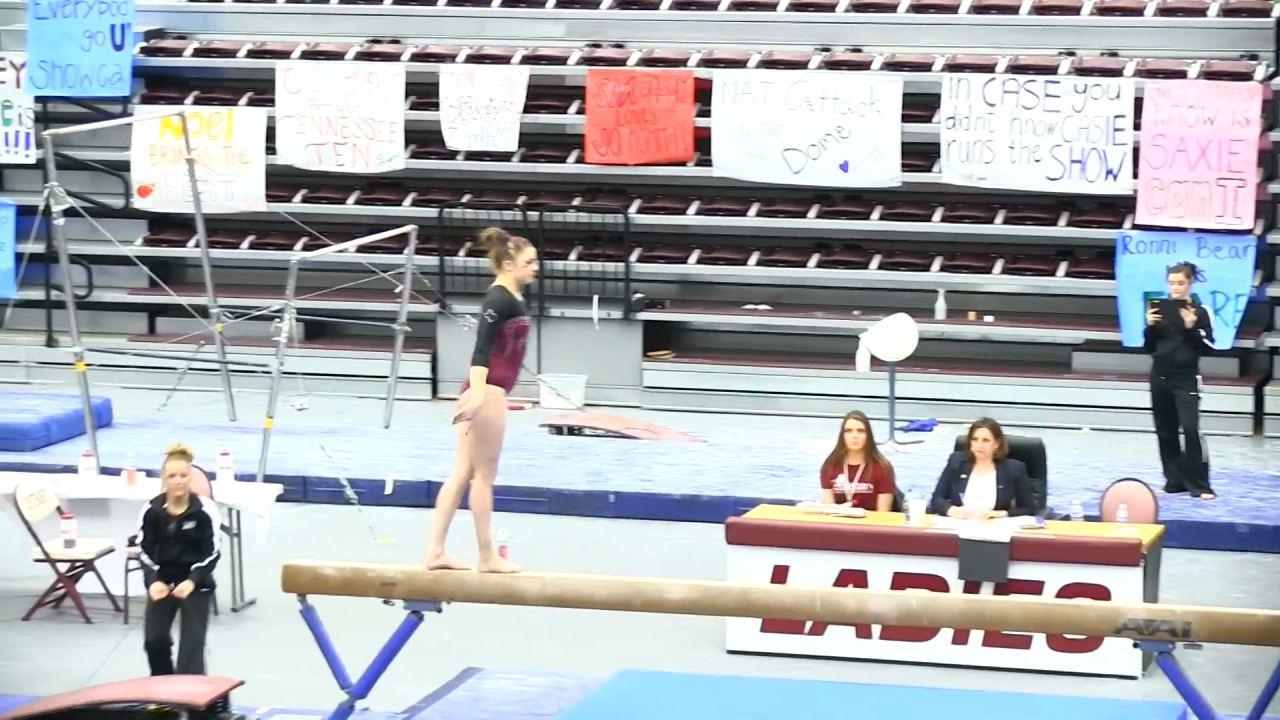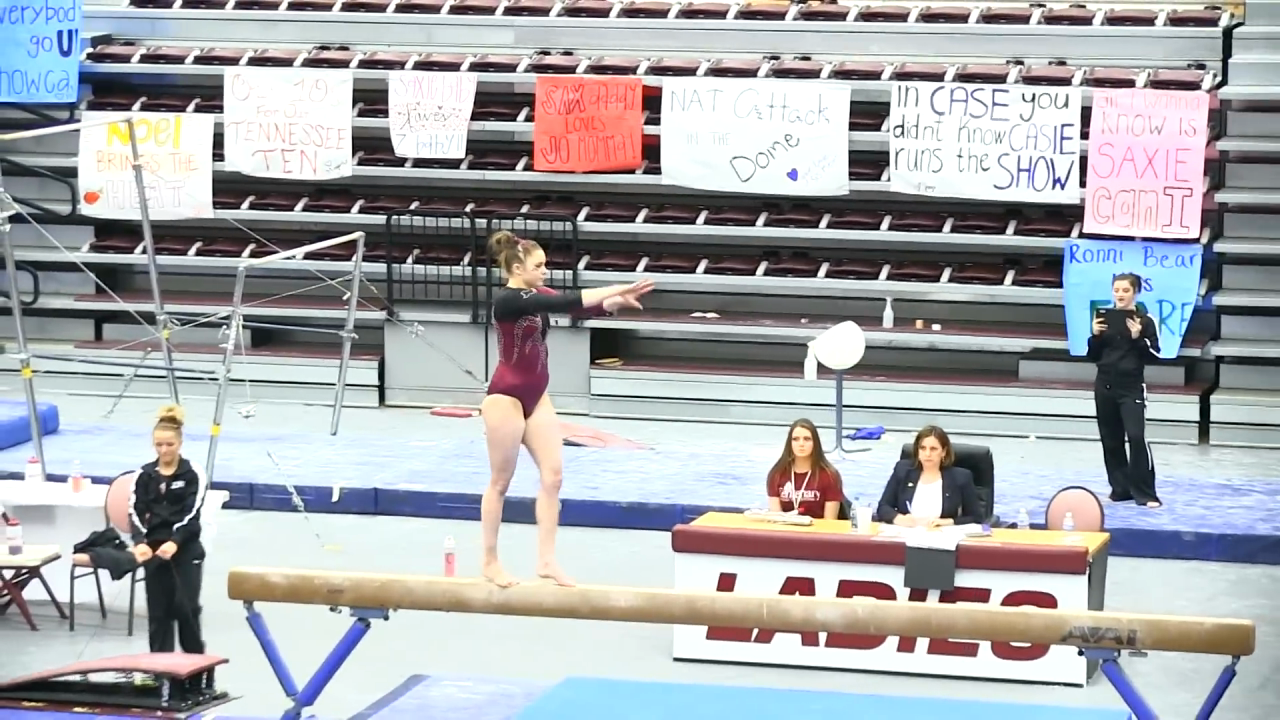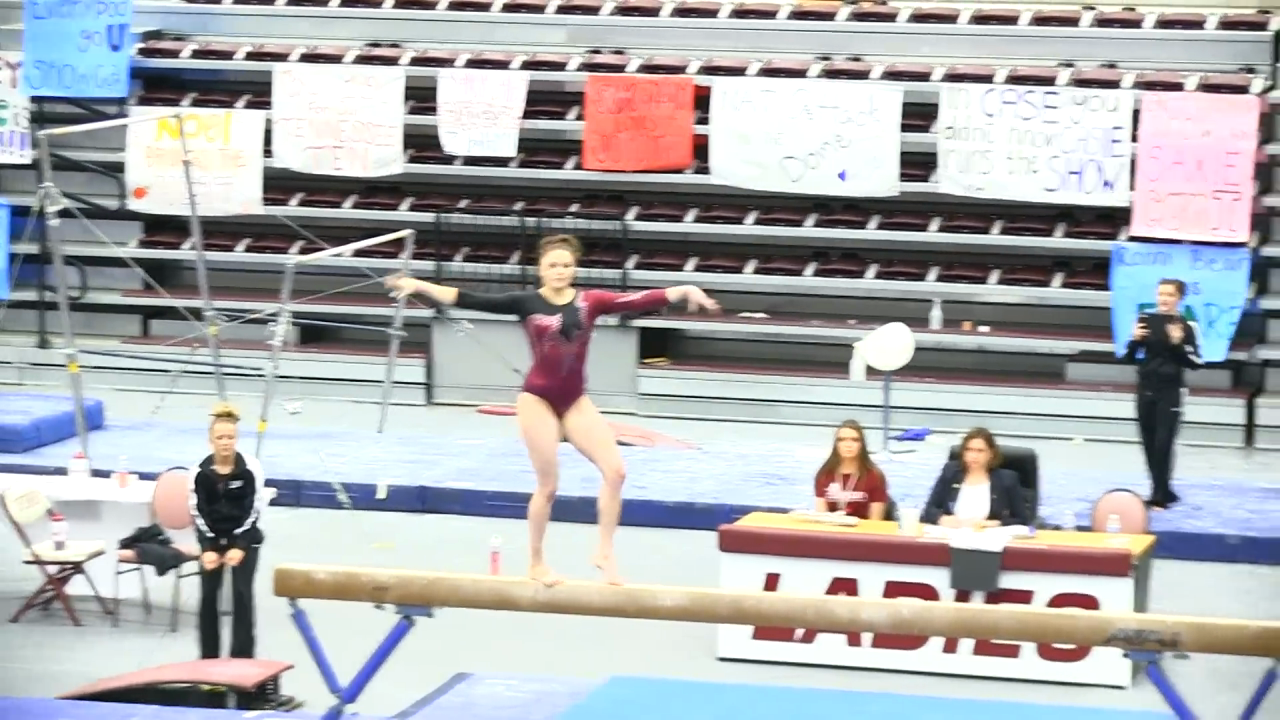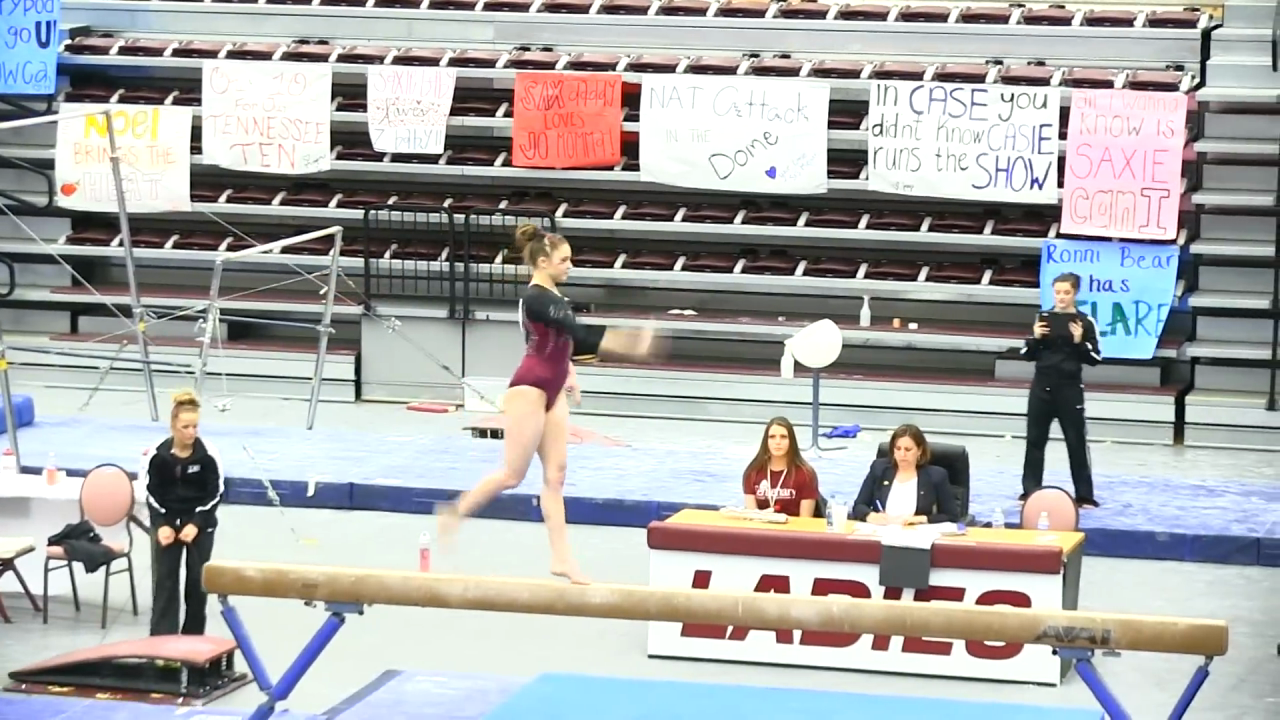
dt=1s
person 1, frame 1
left shoulder: (511, 296)
right shoulder: (500, 300)
right elbow: (482, 350)
right wrist: (477, 397)
left hip: (488, 391)
right hip: (487, 391)
left knee: (463, 473)
right knee: (485, 475)
left ankle: (436, 550)
right ankle: (487, 557)
person 1, frame 2
left shoulder: (537, 294)
right shoulder: (507, 299)
left elbow: (581, 306)
right elbow: (565, 302)
left wrist: (618, 298)
right wrist: (615, 291)
left hip: (536, 398)
right hip: (505, 398)
left knee: (552, 477)
right knee: (500, 482)
left ankle: (546, 560)
right ankle: (490, 561)
person 1, frame 3
left shoulder: (590, 301)
right shoulder: (523, 301)
left elbow: (640, 301)
right elbow: (466, 298)
left wrist: (685, 290)
right wrist: (420, 286)
left hip: (575, 400)
right hip: (538, 399)
left knee: (615, 471)
right knee: (548, 486)
left ankle: (605, 553)
right ankle: (537, 562)
person 1, frame 4
left shoulder: (551, 294)
right shoulder: (538, 299)
right elbow: (580, 334)
left wrist: (568, 372)
right wrist: (632, 344)
left hip: (551, 392)
right hip: (530, 390)
left knee: (555, 477)
right knee: (511, 475)
left ankle: (562, 559)
right ankle: (456, 512)
person 2, frame 1
left shoulder: (205, 510)
right shoulder: (151, 510)
left elbow: (212, 553)
right elbow: (145, 551)
left wrist: (192, 581)
right wrist: (153, 581)
left hip: (197, 582)
right hip: (163, 579)
left knee: (192, 639)
right knee: (154, 639)
person 2, frame 2
left shoulder: (193, 474)
right shoulder: (145, 475)
left elbow: (192, 513)
right elbow: (136, 512)
left wrist: (175, 542)
right wrist: (140, 542)
left hip: (186, 550)
right hip: (154, 550)
left knee: (187, 607)
right knee: (158, 611)
person 2, frame 3
left shoulder: (250, 468)
right shoulder: (201, 471)
left elbow: (253, 510)
right elbow: (199, 512)
left wrist: (240, 547)
right wrist: (207, 548)
left hip: (245, 538)
right hip: (213, 538)
left knee: (241, 594)
right knee: (208, 594)
left ankle: (242, 656)
right ankle: (209, 656)
person 2, frame 4
left shoulder: (208, 454)
right shoulder: (158, 455)
left elbow: (215, 493)
right elbow: (152, 493)
left wrist: (196, 524)
right wrist: (161, 524)
left hip: (200, 520)
right hip: (168, 519)
left knee: (197, 578)
right knee: (164, 577)
left ankle: (193, 633)
right ankle: (163, 636)
person 3, frame 1
left shoulder: (1199, 311)
right shoulder: (1160, 309)
left elbow: (1208, 347)
right elbow: (1149, 347)
left wrist: (1191, 328)
right wrist: (1150, 326)
left hip: (1186, 378)
right hip: (1160, 377)
left knee: (1191, 429)
right knee: (1165, 431)
left ankle: (1199, 484)
right ankle: (1175, 479)
person 3, frame 2
left shoulder: (1145, 321)
right shoulder: (1104, 317)
left elbow: (1154, 355)
right elbow: (1093, 356)
left wrist: (1137, 338)
right wrist: (1095, 335)
left hip: (1131, 387)
right hip: (1105, 385)
left knee: (1136, 437)
right knee: (1110, 439)
left ankle: (1145, 492)
right ankle: (1120, 487)
person 3, frame 3
left shoulder: (1186, 327)
right shoulder: (1145, 321)
left elbow: (1195, 362)
right elbow: (1130, 357)
left wrist: (1178, 344)
right wrist: (1135, 340)
left hip: (1170, 391)
right hip: (1146, 389)
left knee: (1163, 444)
right knee: (1150, 443)
left ankle: (1158, 497)
right ankle: (1163, 490)
person 3, frame 4
left shoulder: (1085, 322)
right shoulder: (1043, 318)
left elbow: (1095, 359)
right elbow: (1027, 355)
left wrist: (1079, 342)
right wrist: (1035, 338)
left hip: (1070, 389)
right hip: (1042, 387)
left knee: (1076, 442)
right knee: (1035, 439)
left ankle: (1084, 495)
right ankle: (1030, 490)
